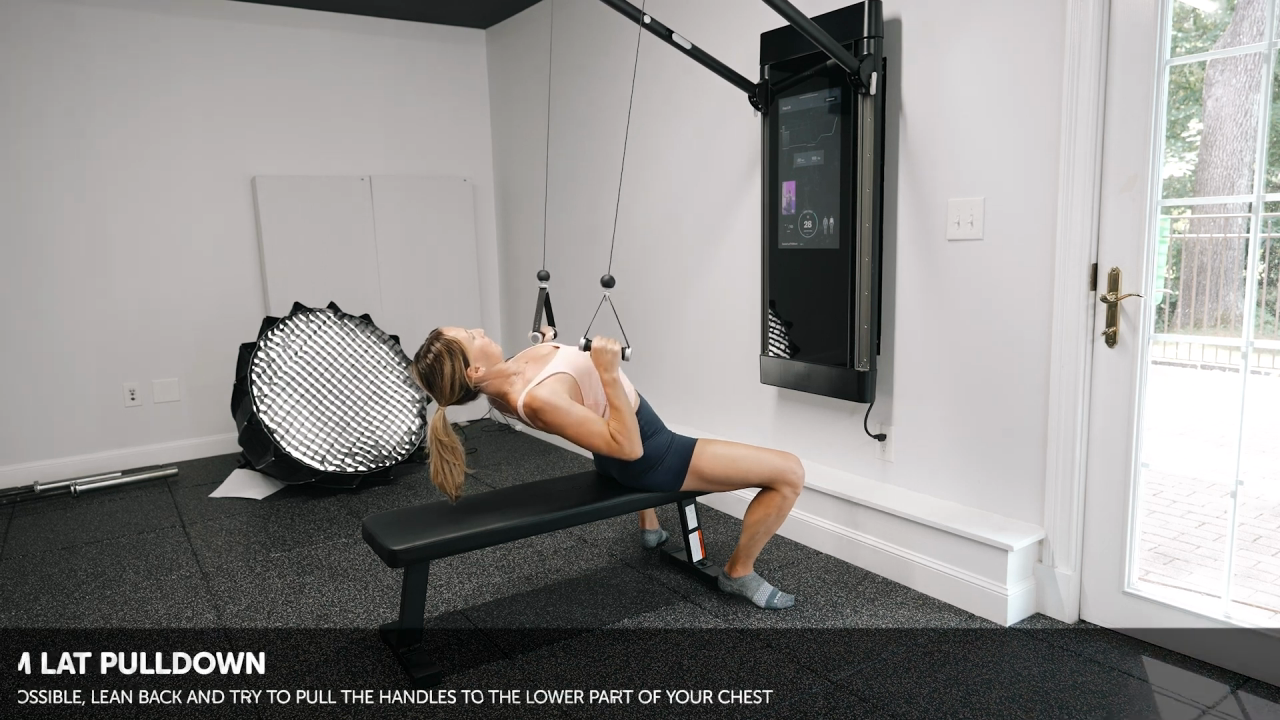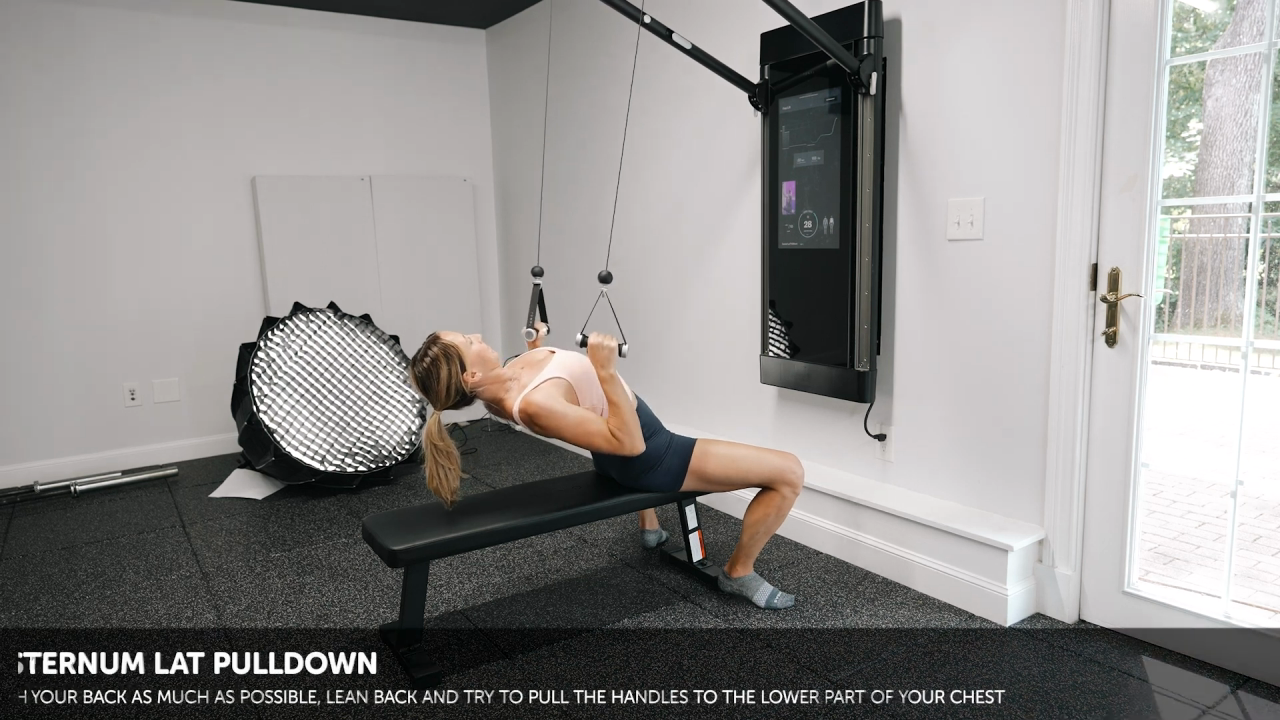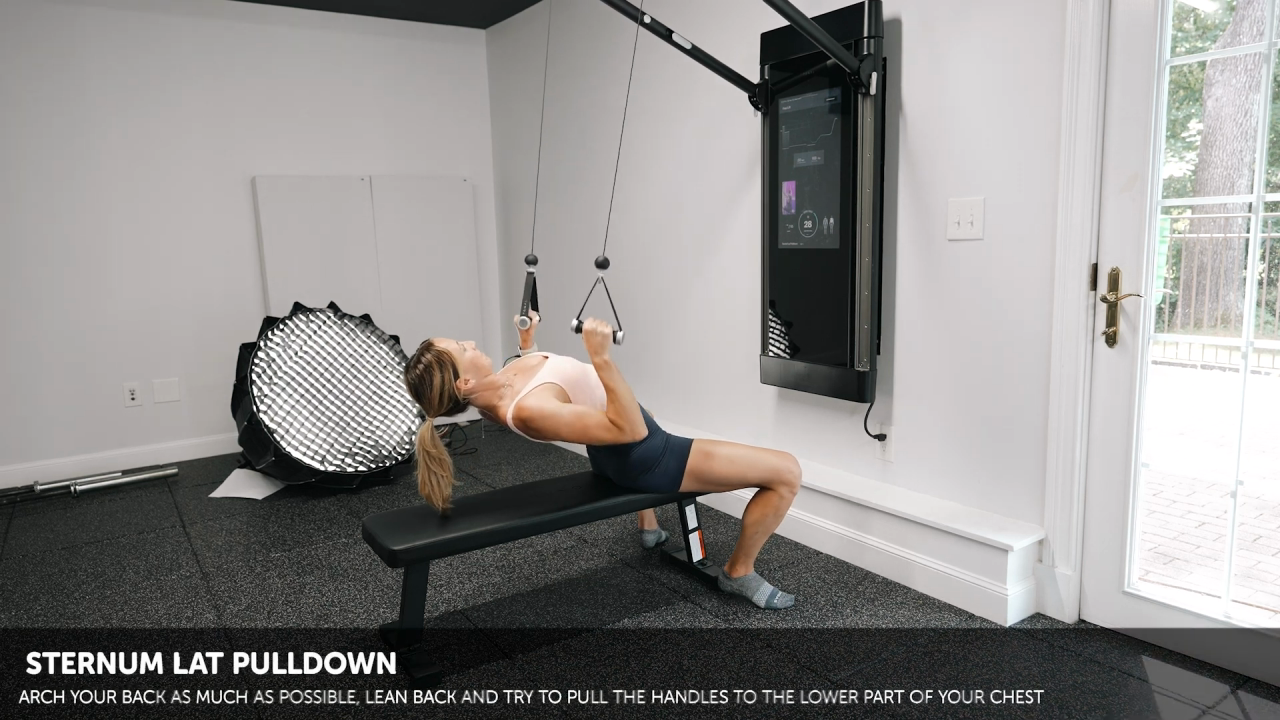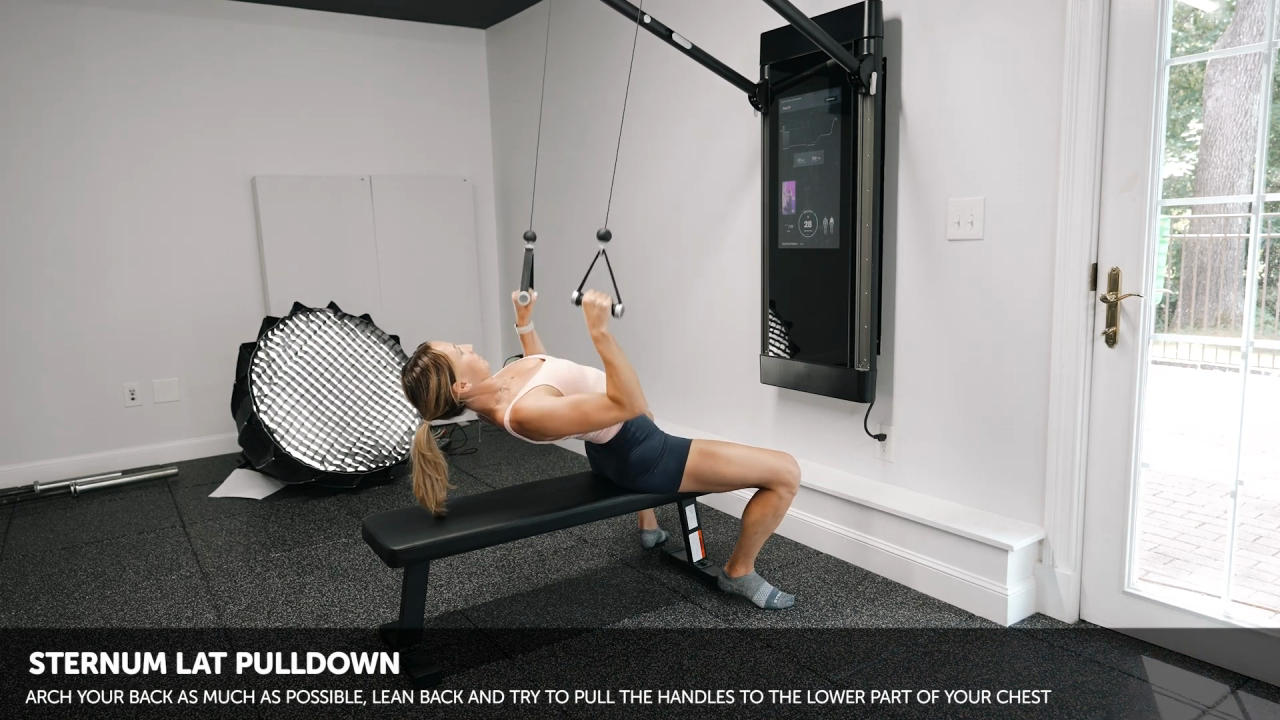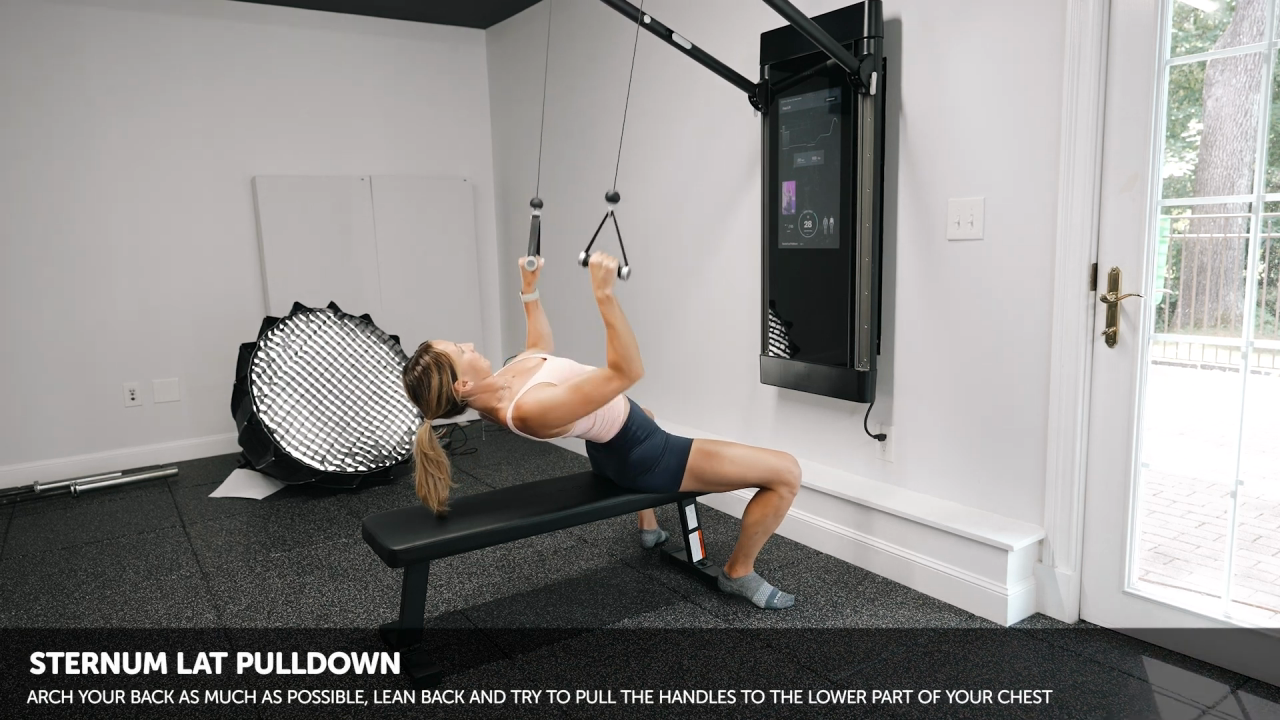
dt=0.2s
person 1, frame 1
left shoulder: (505, 382)
right shoulder: (537, 399)
right elbow: (630, 447)
left wrist: (540, 347)
right wrist: (608, 372)
left hip: (613, 453)
right hip: (649, 456)
right knee: (789, 473)
left ankle: (650, 527)
right ankle: (739, 573)
person 1, frame 2
left shoulder: (501, 387)
right shoulder: (533, 404)
right elbow: (631, 442)
left wrist: (533, 348)
right wrist: (604, 368)
left hip: (614, 454)
right hip: (647, 457)
right knee: (789, 472)
left ankle: (649, 526)
right ankle: (739, 573)
person 1, frame 3
left shoulder: (496, 391)
right shoulder: (527, 409)
right elbow: (631, 428)
left wrist: (526, 343)
right wrist: (601, 356)
left hip: (612, 452)
right hip: (642, 458)
right knee: (786, 472)
left ankle: (649, 526)
right ankle: (739, 573)
person 1, frame 4
left shoulder: (495, 392)
right shoulder: (525, 411)
left elbow: (536, 369)
right elbow: (632, 405)
left wrist: (523, 323)
right wrist: (599, 331)
left hip: (615, 449)
right hip: (641, 457)
left knee: (636, 413)
right knee: (785, 472)
left ankle: (648, 526)
right ankle: (739, 573)
person 1, frame 5
left shoulder: (497, 389)
right shoulder: (528, 408)
left elbow: (539, 350)
right elbow: (628, 372)
left wrist: (528, 291)
right wrist: (604, 293)
left hip: (617, 448)
right hip: (644, 458)
left knee: (644, 408)
right knee: (786, 472)
left ankle: (648, 527)
right ankle: (738, 573)
